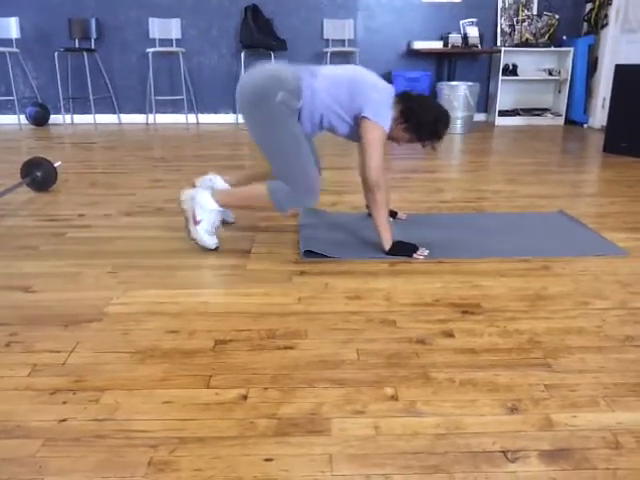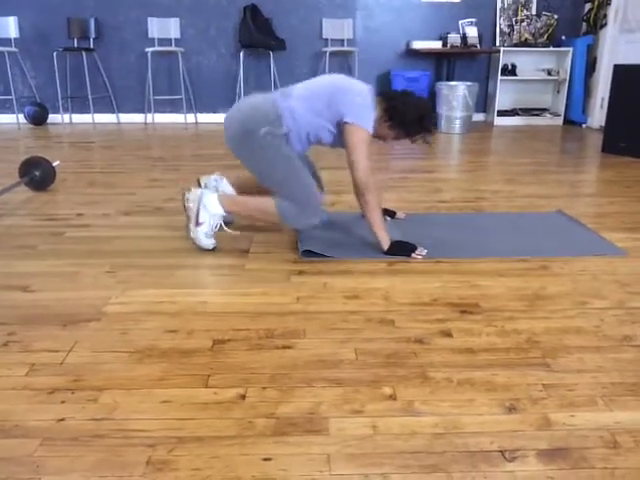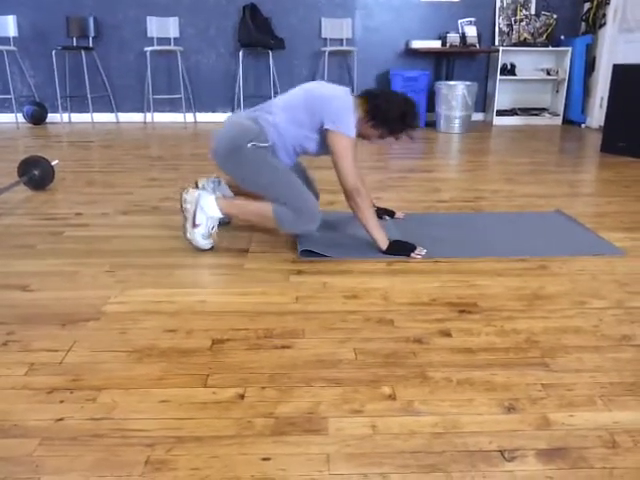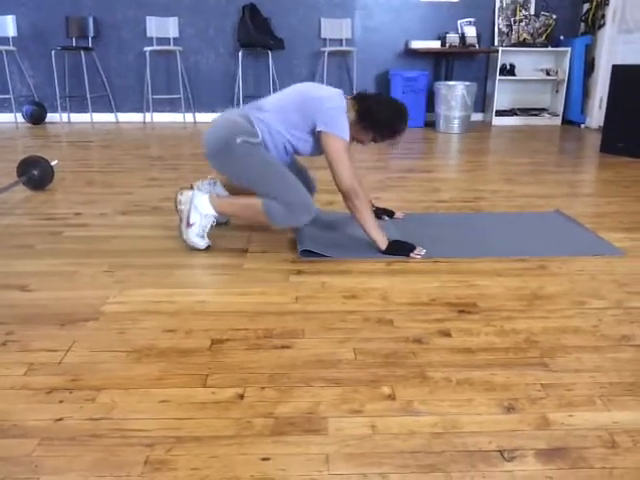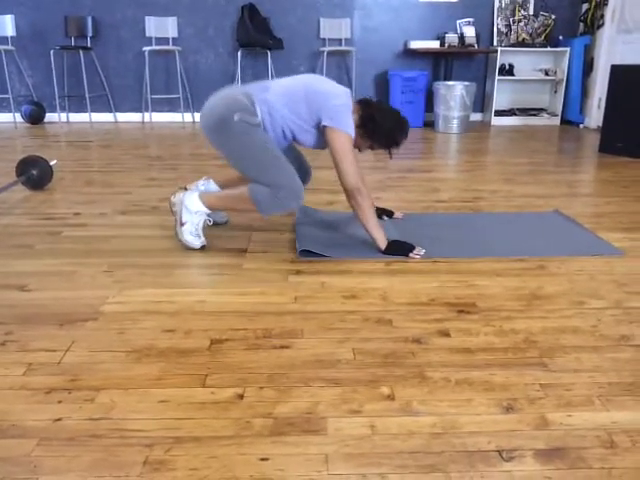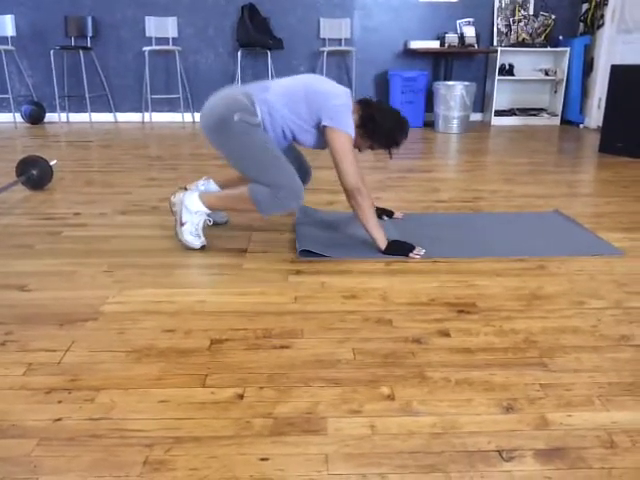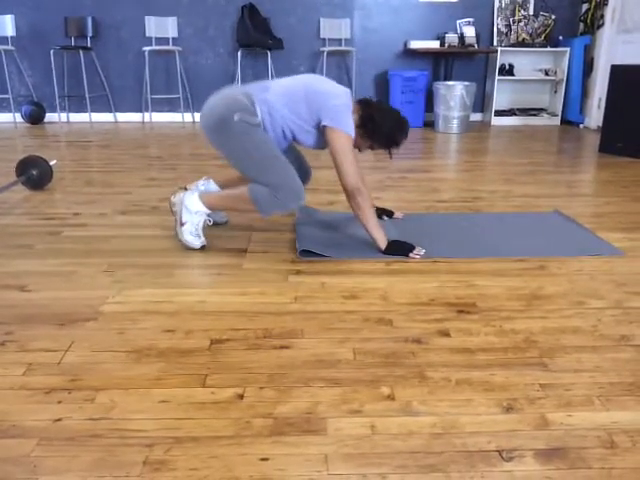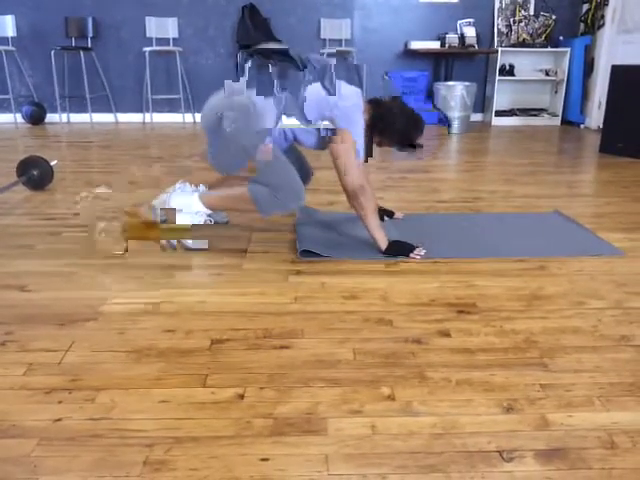
dt=0.1s
person 1, frame 1
left shoulder: (384, 102)
right shoulder: (379, 109)
left elbow: (368, 168)
right elbow: (374, 180)
left wrist: (379, 209)
right wrist: (389, 244)
left hip: (275, 86)
right hip: (268, 93)
left knee: (306, 175)
right knee: (303, 192)
left ankle: (217, 185)
right ankle: (208, 201)
person 1, frame 2
left shoulder: (361, 98)
right shoulder: (362, 109)
left elbow: (360, 172)
right elbow: (363, 183)
left wrist: (375, 208)
right wrist: (387, 244)
left hip: (260, 121)
right hip: (255, 127)
left knee: (310, 190)
right knee: (309, 212)
left ankle: (221, 185)
right ankle: (215, 204)
person 1, frame 3
left shoulder: (347, 104)
right shoulder: (342, 114)
right elbow: (353, 187)
left wrist: (370, 208)
right wrist: (385, 244)
left hip: (249, 135)
right hip: (241, 142)
left knee: (305, 195)
right knee: (306, 218)
left ankle: (217, 189)
right ankle: (212, 206)
person 1, frame 4
left shoulder: (339, 106)
right shoulder: (334, 118)
left elbow: (348, 176)
right elbow: (349, 188)
left wrist: (369, 209)
right wrist: (385, 244)
left hip: (240, 135)
right hip: (232, 139)
left knee: (304, 188)
right knee: (300, 210)
left ankle: (214, 190)
right ankle: (204, 205)
person 1, frame 5
left shoulder: (343, 103)
right shoulder: (341, 114)
left elbow: (349, 173)
right elbow: (353, 186)
left wrist: (370, 208)
right wrist: (384, 243)
left hip: (237, 112)
right hip: (229, 115)
left knee: (299, 176)
right knee: (288, 195)
left ankle: (211, 188)
right ankle: (196, 203)
person 1, frame 6
left shoulder: (344, 104)
right shoulder: (339, 114)
left elbow: (352, 178)
right elbow: (353, 187)
left wrist: (371, 208)
right wrist: (385, 244)
left hip: (236, 111)
right hip: (230, 116)
left knee: (299, 175)
right knee: (288, 195)
left ankle: (209, 189)
right ankle: (197, 203)
person 1, frame 7
left shoulder: (345, 104)
right shoulder: (339, 114)
left elbow: (352, 179)
right elbow: (353, 187)
left wrist: (371, 208)
right wrist: (385, 244)
left hip: (235, 111)
right hip: (230, 116)
left knee: (299, 175)
right knee: (288, 196)
left ankle: (208, 189)
right ankle: (197, 204)
person 1, frame 8
left shoulder: (353, 104)
right shoulder: (348, 115)
left elbow: (354, 172)
right elbow: (357, 187)
left wrist: (374, 208)
right wrist: (385, 244)
left hip: (237, 108)
right hip: (231, 114)
left knee: (297, 175)
right knee: (287, 196)
left ankle: (199, 194)
right ankle: (197, 203)
